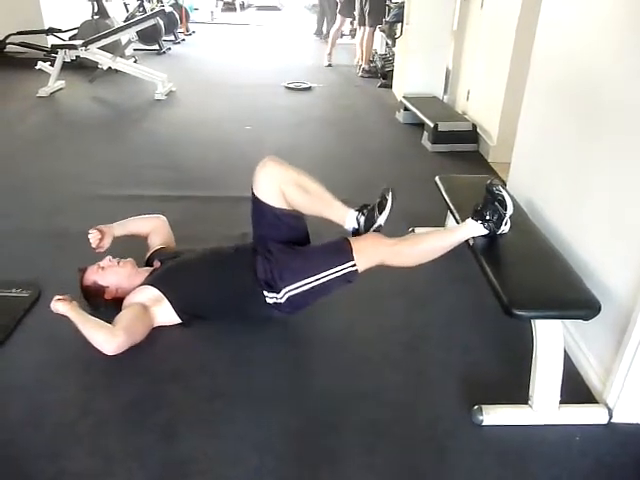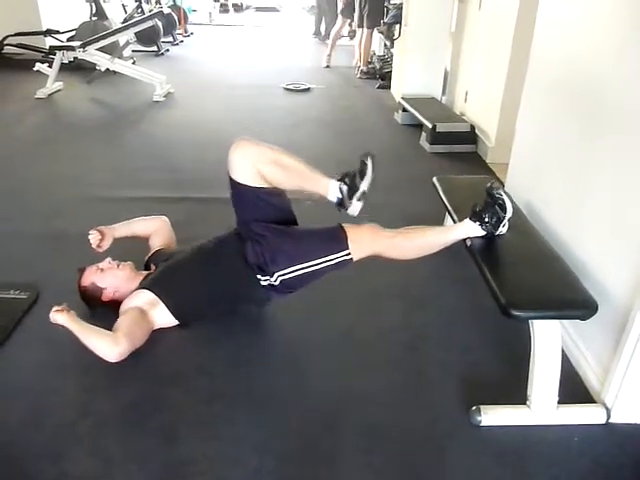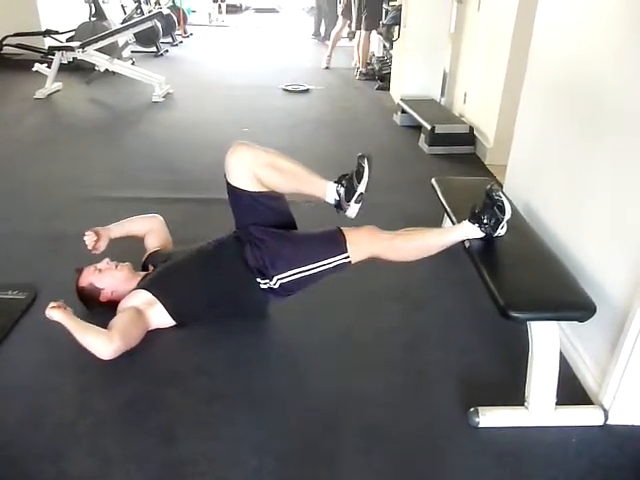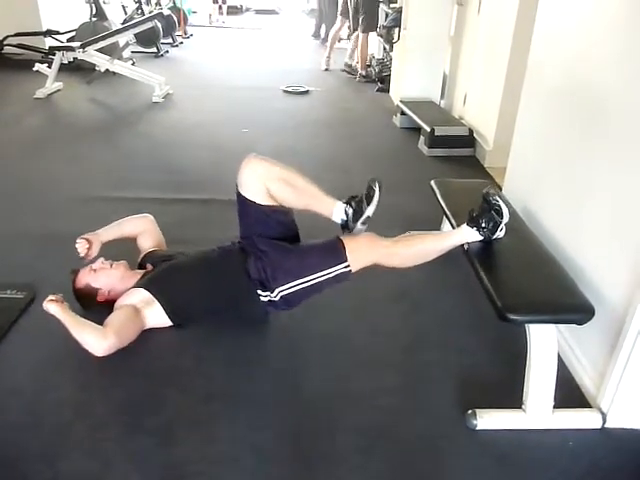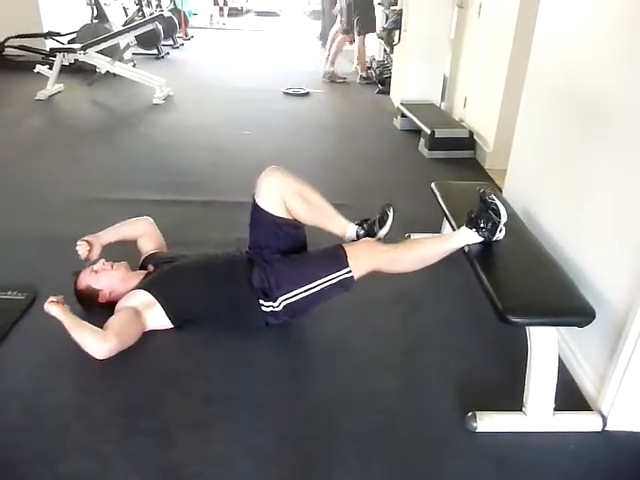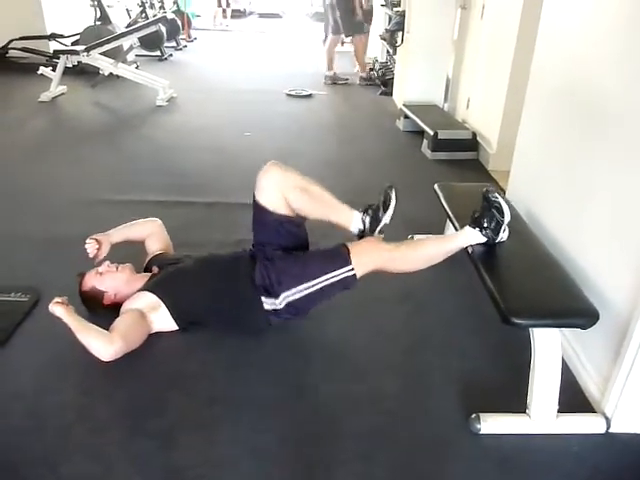
dt=0.3s
person 1, frame 1
left shoulder: (157, 259)
right shoulder: (142, 303)
left elbow: (158, 220)
right elbow: (113, 341)
left wrist: (109, 230)
right wrist: (73, 311)
left hip: (265, 255)
right hip: (273, 283)
left knee: (270, 170)
right knee: (379, 248)
left ankle: (354, 221)
right ankle: (476, 226)
person 1, frame 2
left shoulder: (156, 262)
right shoulder: (139, 306)
left elbow: (160, 222)
right elbow: (116, 348)
left wrist: (109, 230)
right wrist: (70, 320)
left hip: (254, 240)
right hip: (266, 267)
left knee: (245, 152)
right knee: (373, 238)
left ankle: (338, 192)
right ankle: (473, 227)
person 1, frame 3
left shoulder: (153, 262)
right shoulder: (136, 307)
left elbow: (155, 220)
right elbow: (110, 346)
left wrist: (106, 232)
right wrist: (66, 318)
left hip: (253, 244)
right hip: (264, 270)
left knee: (241, 156)
right knee: (372, 240)
left ankle: (337, 193)
right ankle: (473, 229)
person 1, frame 4
left shoulder: (151, 262)
right shoulder: (135, 304)
left elbow: (146, 220)
right elbow: (103, 343)
left wrist: (96, 236)
right wrist: (62, 311)
left hip: (254, 254)
right hip: (265, 282)
left knee: (255, 169)
right knee: (372, 249)
left ankle: (343, 214)
right ankle: (470, 232)
person 1, frame 5
left shoulder: (151, 265)
right shoulder: (135, 307)
left elbow: (145, 223)
right elbow: (103, 345)
left wrist: (96, 238)
right wrist: (62, 314)
left hip: (259, 261)
right hip: (268, 292)
left knee: (274, 180)
right knee: (374, 254)
left ankle: (353, 232)
right ankle: (472, 234)
person 1, frame 6
left shoulder: (156, 266)
right shoulder: (139, 308)
left elbow: (154, 223)
right elbow: (109, 349)
left wrist: (106, 237)
right wrist: (68, 316)
left hip: (263, 260)
right hip: (271, 294)
left knee: (274, 176)
right knee: (376, 253)
left ankle: (360, 222)
right ankle: (474, 234)
